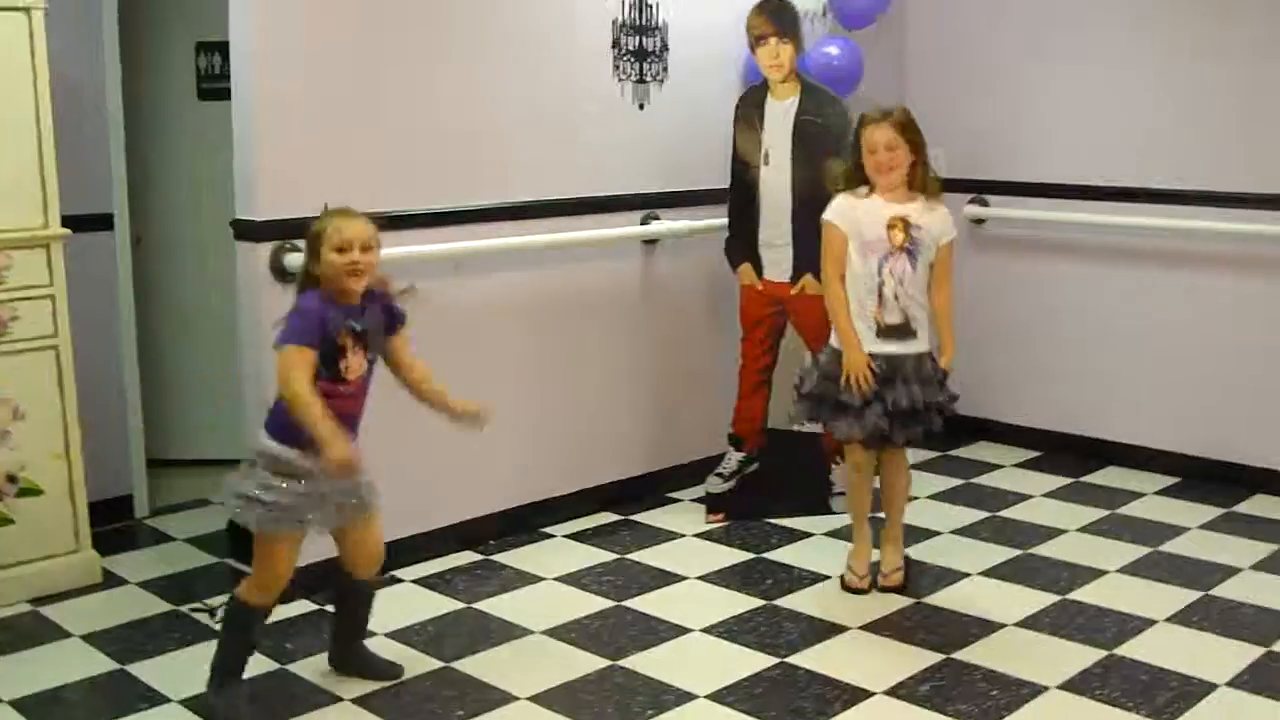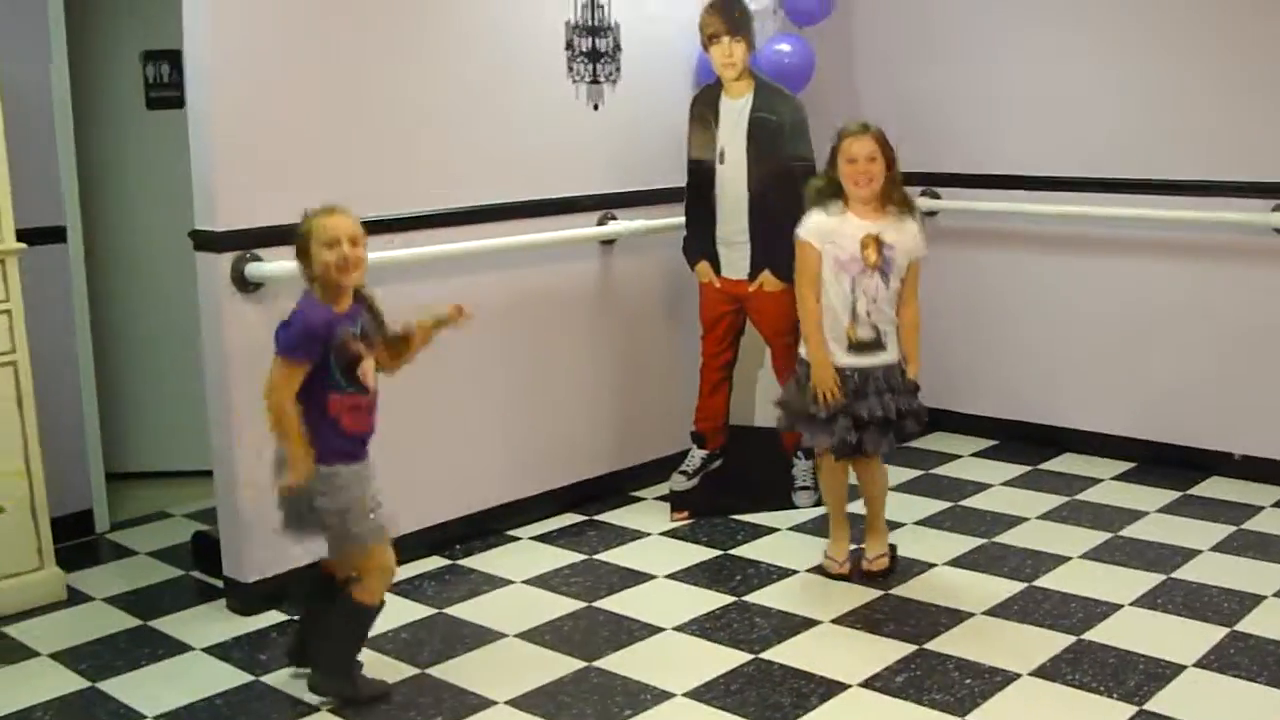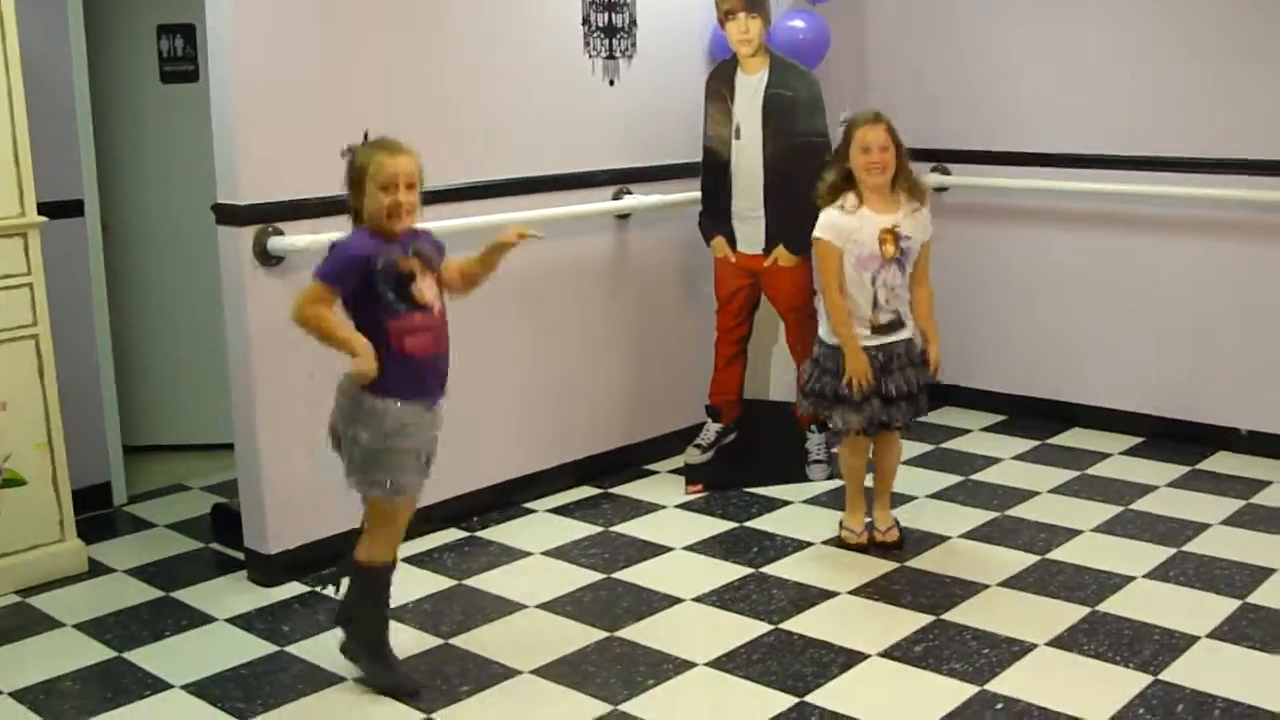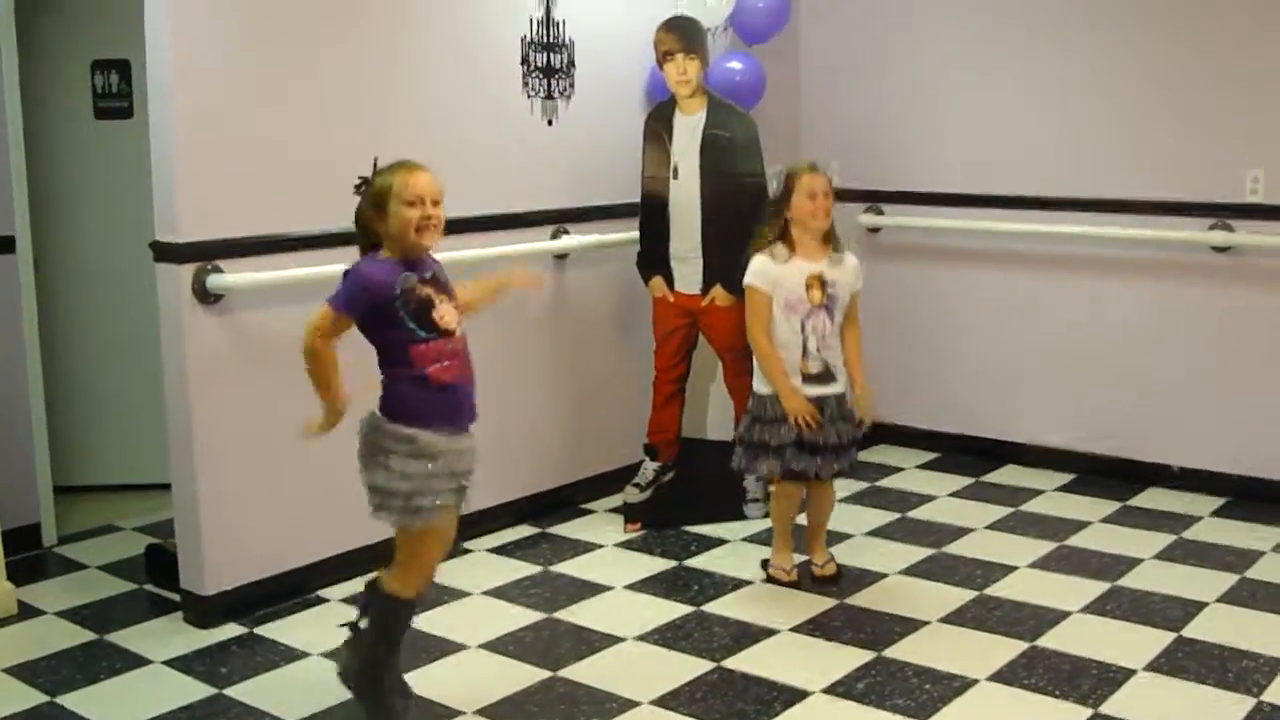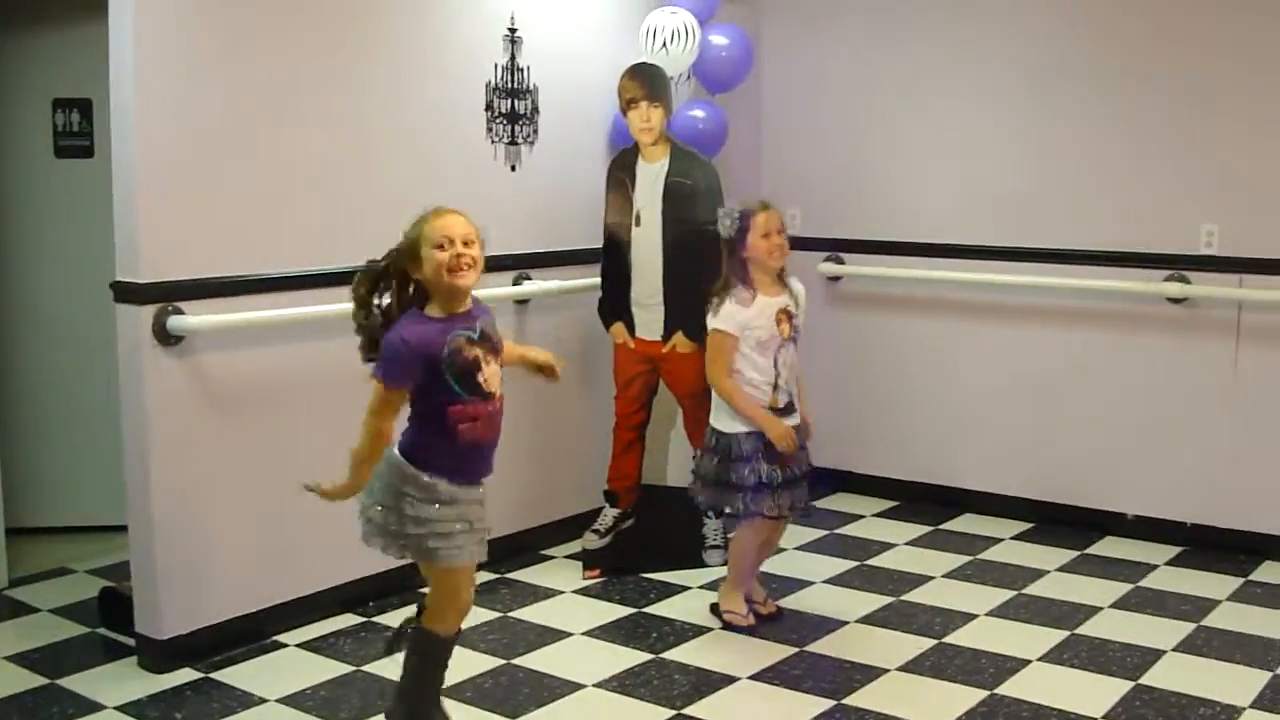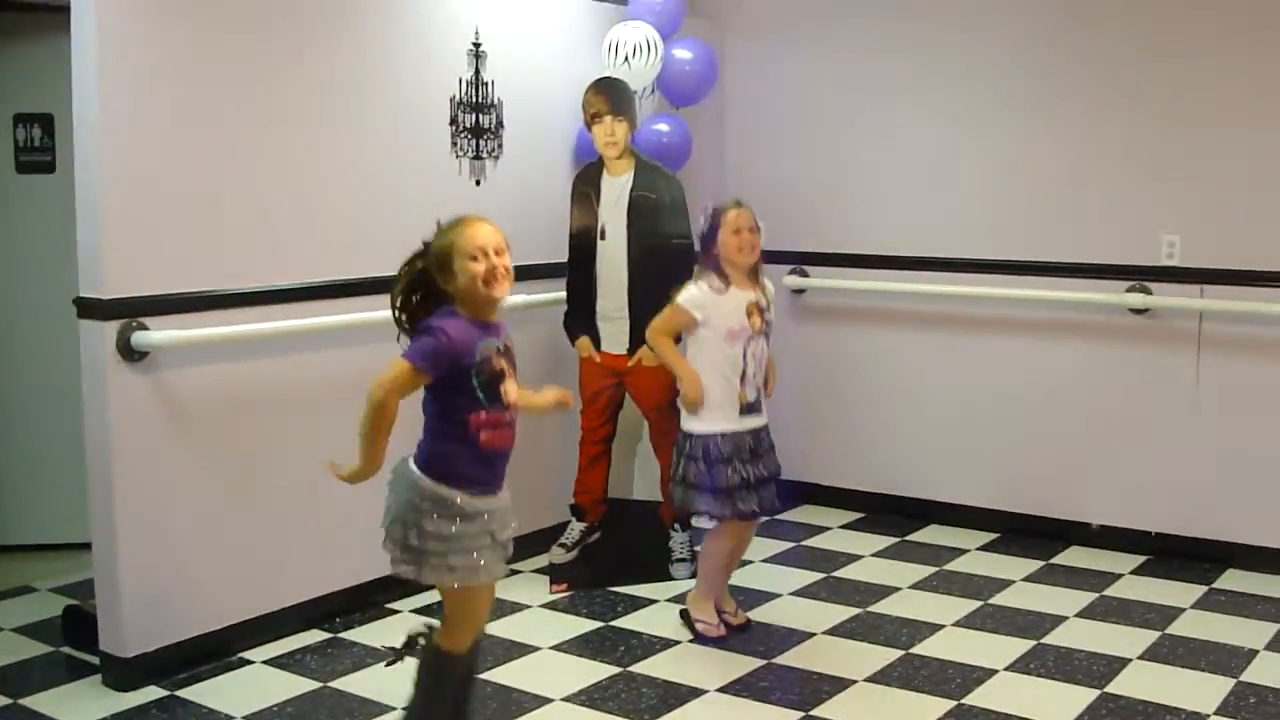
dt=0.5s
person 1, frame 1
left shoulder: (375, 307)
right shoulder: (308, 313)
left elbow: (406, 368)
right elbow: (292, 383)
left wrist: (452, 406)
right wrist: (326, 435)
left hip: (343, 455)
right hip: (292, 457)
left knee: (367, 554)
right knee: (271, 575)
left ankle: (348, 647)
right ankle: (223, 680)
person 1, frame 2
left shoulder: (359, 309)
right shoulder: (308, 322)
left elbow: (390, 355)
right elbow: (279, 395)
left wrist: (433, 325)
right wrist: (298, 462)
left hip: (347, 463)
right hip: (326, 470)
left knee: (349, 562)
right knee: (378, 569)
left ankle: (310, 645)
right ankle: (334, 671)
person 1, frame 3
left shoulder: (423, 242)
right shoulder: (353, 251)
left elbow: (457, 280)
right elbow: (305, 309)
left wrist: (497, 249)
right wrist: (355, 345)
left hip: (420, 407)
right hip: (382, 410)
left knee: (391, 522)
right knee: (386, 529)
left ankle: (358, 615)
right ankle: (369, 640)
person 1, frame 4
left shoulder: (427, 265)
right shoulder: (372, 277)
right elbow: (316, 339)
left wrist: (500, 283)
right wrist: (333, 402)
left hip: (449, 434)
right hip: (409, 436)
left knee: (432, 553)
right knee: (418, 561)
left ankle: (372, 655)
right ankle: (369, 668)
person 1, frame 5
left shoulder: (478, 312)
right shoulder: (414, 335)
right elbow: (380, 414)
left wrist: (527, 357)
right wrist: (356, 479)
left hip: (464, 485)
right hip: (427, 487)
left knee: (450, 600)
right knee: (452, 603)
person 1, frame 6
left shoulder: (491, 327)
right shoulder: (449, 334)
right elbow: (384, 393)
left wrist: (537, 400)
right wrist: (369, 463)
left hip: (480, 496)
right hip: (444, 497)
left knee: (476, 614)
right knee: (466, 620)
person 2, frame 1
left shoulder: (827, 109)
right shoulder: (748, 106)
right elbow: (739, 186)
left wrist: (825, 267)
right wrist: (739, 255)
left hip: (810, 270)
right hip: (758, 269)
right knee: (754, 363)
left ankle: (839, 458)
right ankle: (744, 449)
person 2, frame 2
left shoulder: (782, 107)
right shoulder: (703, 104)
left elbow: (802, 190)
right elbow: (696, 185)
left wrist: (783, 264)
right wrist: (696, 253)
left hip: (769, 268)
right hip: (716, 268)
left knee: (789, 364)
right knee: (714, 361)
left ankle: (801, 453)
right ankle: (706, 446)
person 2, frame 3
left shoulder: (798, 83)
right shoulder: (719, 82)
left elbow: (816, 166)
right elbow: (711, 160)
left wrist: (797, 239)
right wrist: (712, 229)
left hip: (782, 243)
right hip: (732, 242)
left knee: (803, 339)
right knee: (729, 336)
left ankle: (815, 428)
right ankle: (721, 420)
person 2, frame 4
left shoulder: (735, 124)
right shoulder: (657, 123)
left elbow: (753, 208)
right elbow: (650, 200)
left wrist: (733, 279)
right wrist: (650, 269)
left hip: (720, 283)
right hip: (669, 282)
left knee: (740, 378)
right knee: (667, 375)
left ankle: (752, 468)
right ankle: (659, 459)
person 2, frame 5
left shoulder: (697, 172)
right shoulder: (620, 170)
left elbow: (713, 255)
right elbow: (612, 248)
left wrist: (695, 327)
right wrist: (612, 315)
left hip: (682, 330)
right hip: (632, 328)
left knee: (700, 425)
right knee: (628, 421)
left ankle: (712, 514)
right ankle: (619, 505)
person 2, frame 6
left shoulder: (662, 186)
right shoulder: (585, 184)
left elbow: (680, 268)
right elbow: (577, 261)
right wrist: (576, 329)
left hip: (647, 343)
right hip: (596, 342)
left knee: (665, 438)
right knee: (593, 435)
left ankle: (677, 527)
right ankle: (585, 519)
person 3, frame 1
left shoulder: (934, 216)
right shoulder: (844, 209)
left elbow: (940, 291)
right elbow: (833, 284)
left wrist: (947, 349)
right wrist: (852, 349)
left hip: (911, 355)
right hip: (855, 354)
left knee: (895, 452)
right knee: (858, 447)
left ankle: (892, 548)
right ankle: (861, 543)
person 3, frame 2
left shoulder: (906, 229)
right shoulder: (819, 224)
left elbow: (907, 303)
right elbow: (807, 295)
left wrist: (912, 362)
right wrist: (819, 360)
left hip: (881, 364)
right hip: (831, 363)
left knee: (870, 456)
right knee: (833, 454)
left ankle: (876, 537)
right ankle: (839, 538)
person 3, frame 3
left shoulder: (916, 212)
right shoulder: (836, 218)
left elbow: (919, 284)
right elbow: (831, 291)
left wrist: (930, 339)
right wrist: (852, 349)
left hip: (897, 342)
right hip: (847, 344)
left knee: (890, 431)
right knee: (856, 433)
left ankle: (881, 509)
right ankle: (855, 510)
person 3, frame 4
left shoulder: (846, 265)
right shoulder: (767, 264)
left elbow: (850, 328)
right elbow: (757, 335)
left wrist: (859, 385)
right wrist: (787, 391)
left hip: (829, 393)
right hip: (778, 394)
left knee: (823, 479)
right knee: (790, 482)
left ankle: (817, 547)
right ankle: (781, 550)
person 3, frame 5
left shoulder: (793, 291)
right shoulder: (732, 305)
right elbow: (720, 374)
left wrist: (800, 409)
right wrist: (765, 419)
left hip: (782, 422)
right hip: (741, 430)
left knee: (778, 515)
right knee: (754, 518)
left ankle: (752, 582)
right ankle: (732, 593)
person 3, frame 6
left shoulder: (763, 289)
right shoulder: (703, 293)
right elbow: (655, 333)
left wrist: (769, 367)
right wrist: (686, 374)
left hip: (752, 425)
right hip: (711, 427)
left knee: (749, 517)
right knee: (730, 518)
left ankle: (718, 592)
right ankle: (700, 600)
